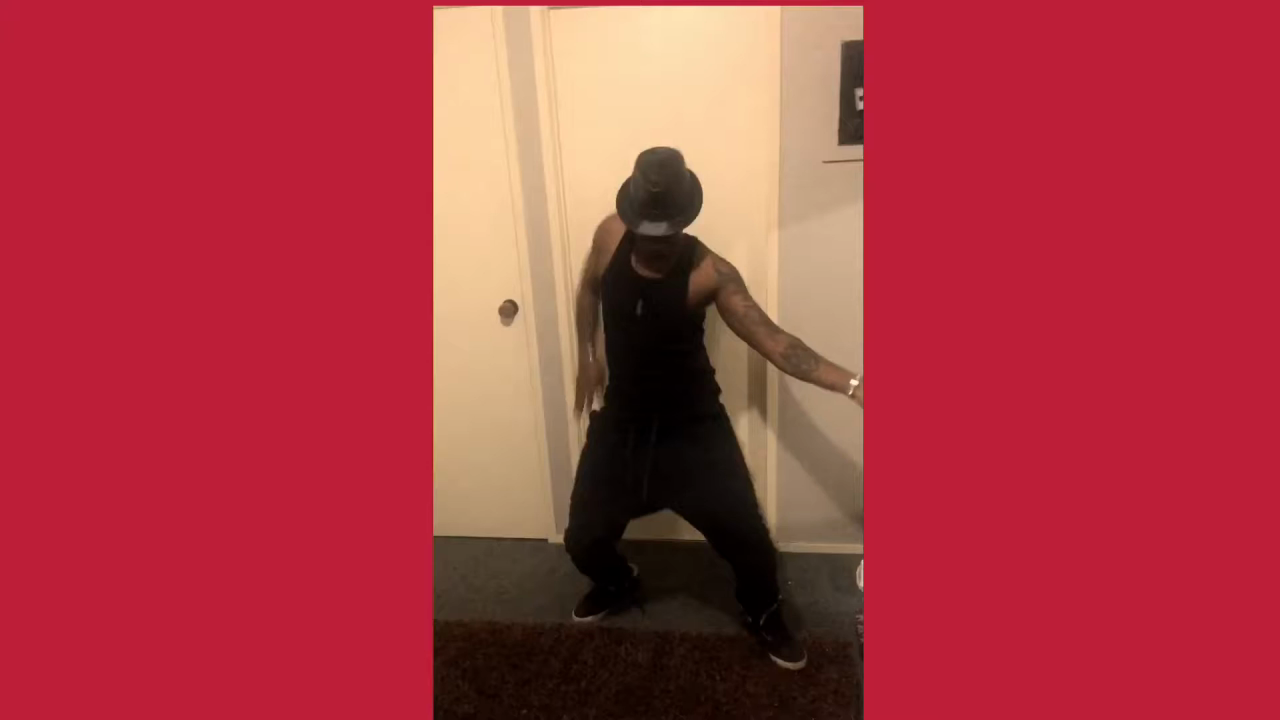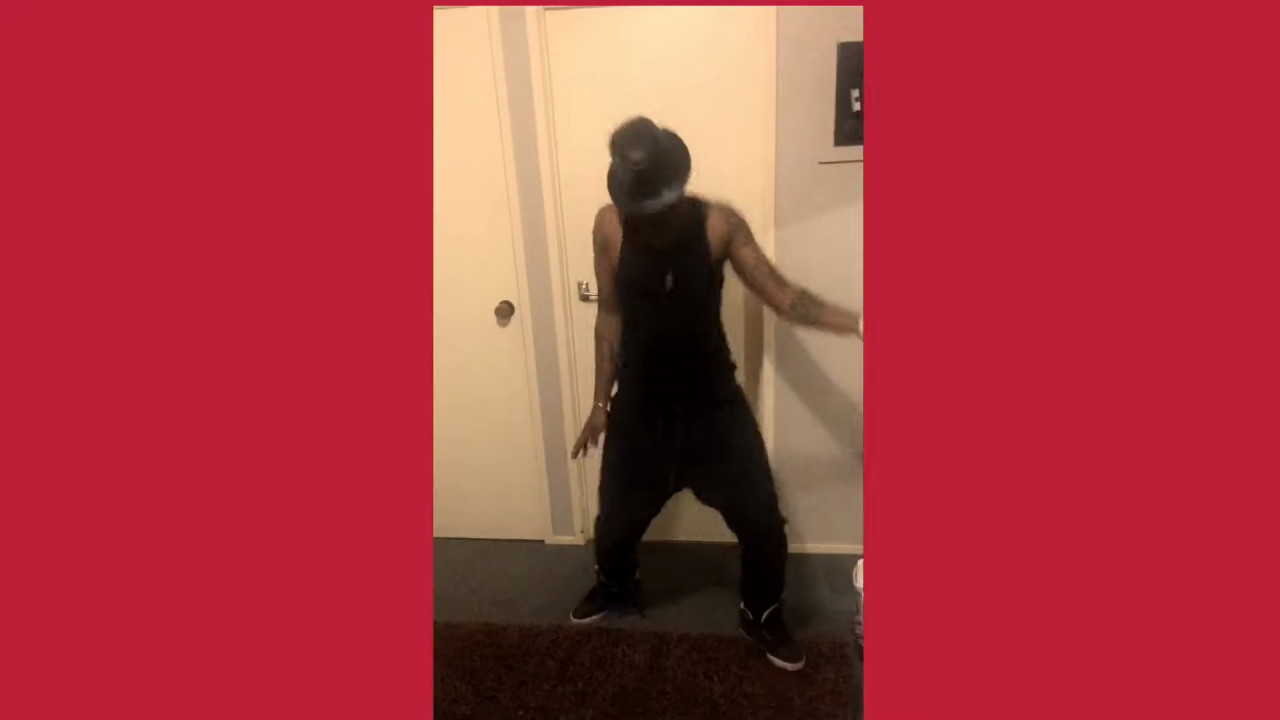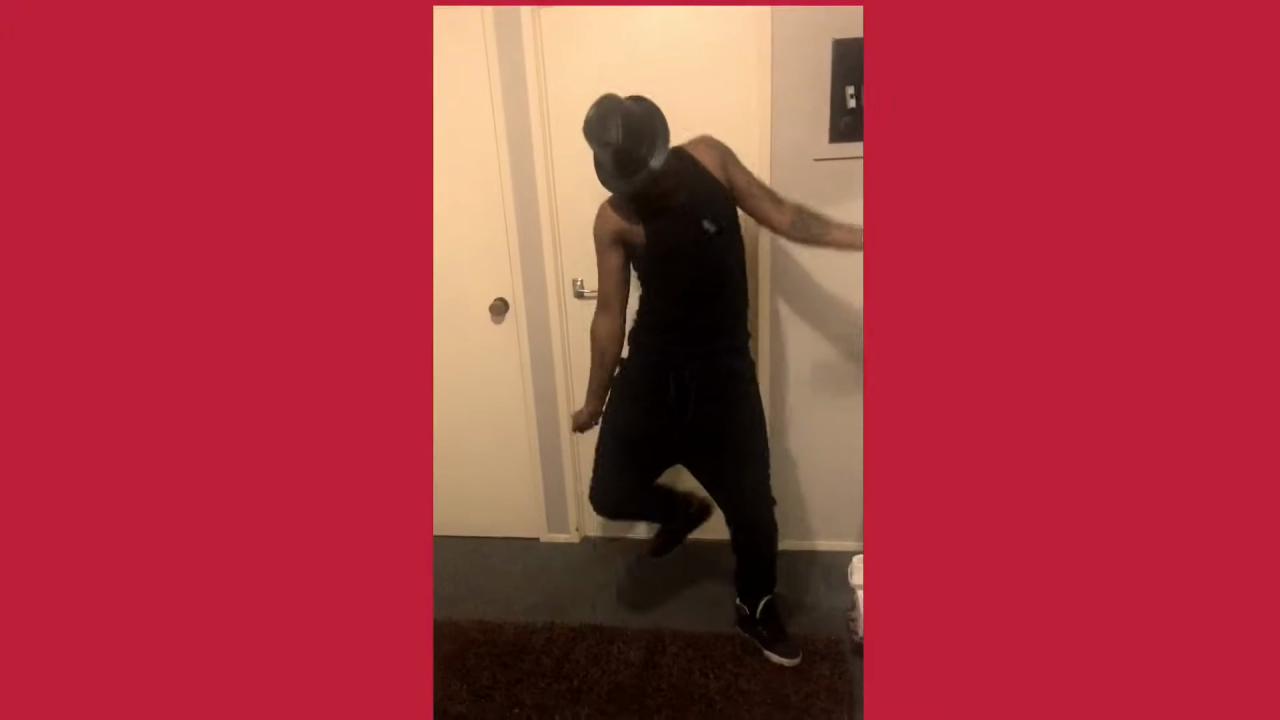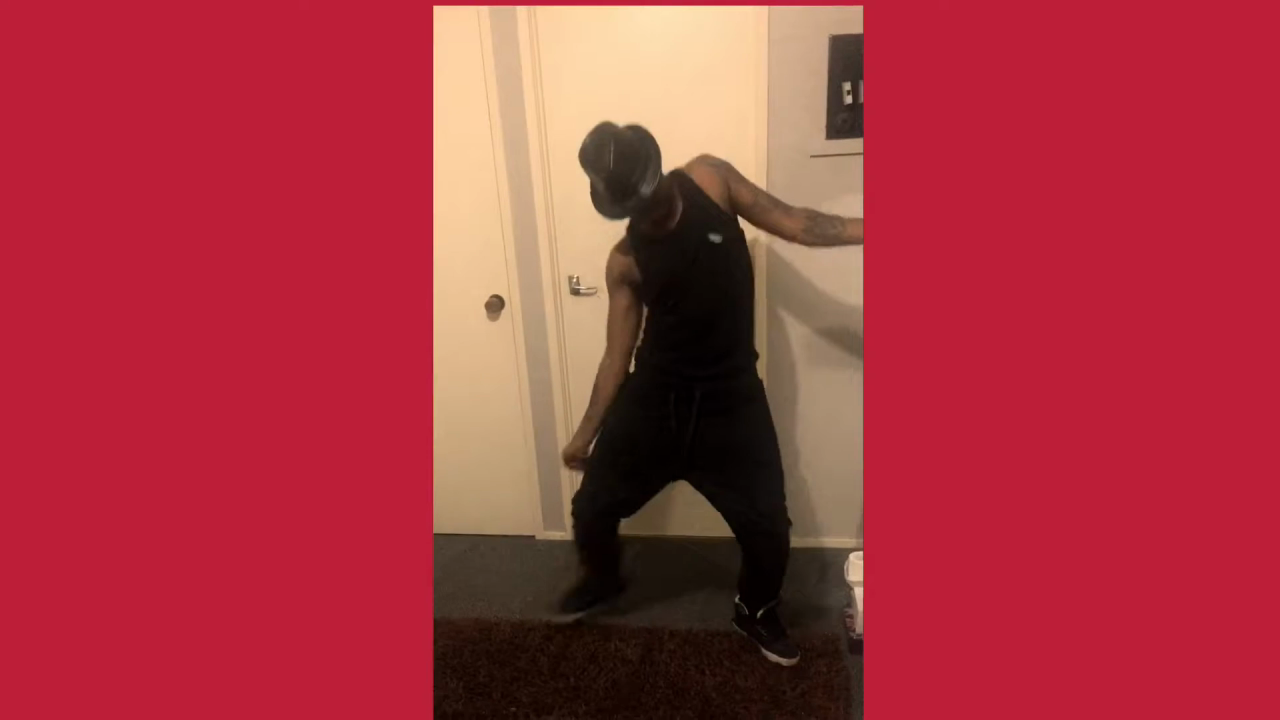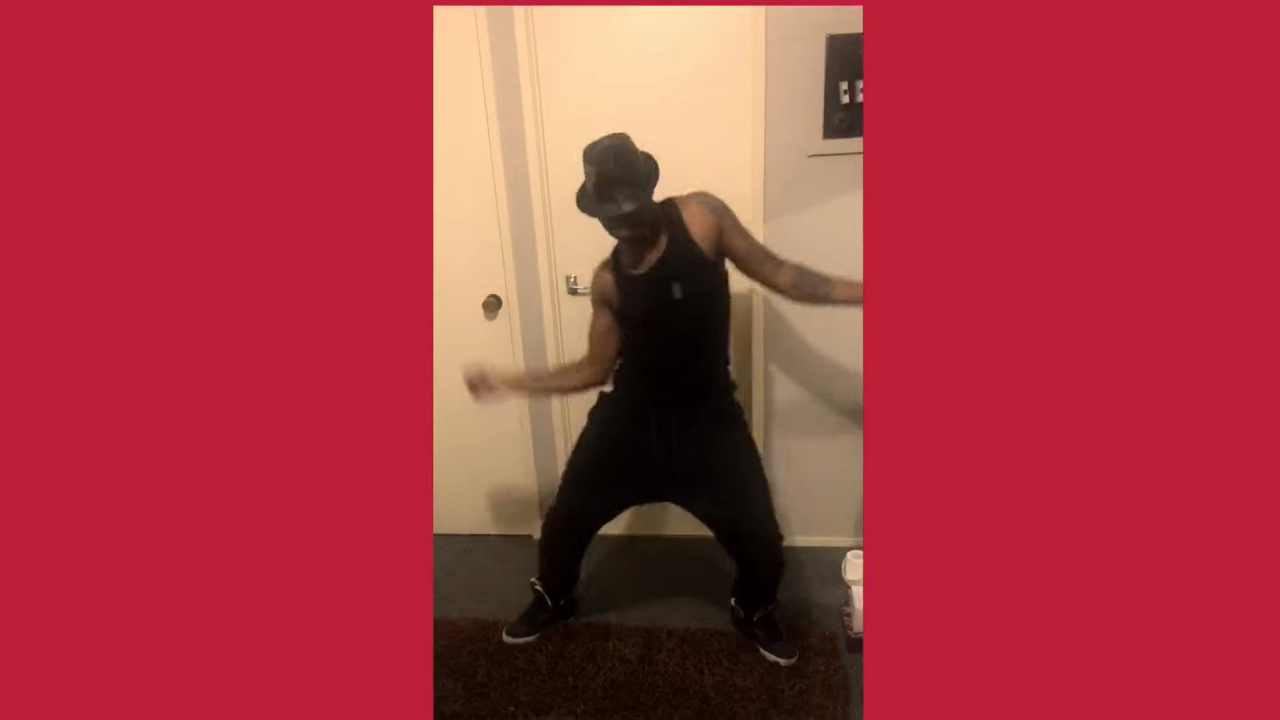
dt=0.2s
person 1, frame 1
left shoulder: (709, 272)
right shoulder: (610, 234)
left elbow: (774, 342)
left wrist: (853, 384)
right wrist: (587, 356)
left hip: (693, 428)
right hip: (620, 423)
left knee: (749, 540)
right knee: (584, 539)
left ankle: (764, 616)
right ankle: (617, 585)
person 1, frame 2
left shoulder: (718, 224)
right shoulder: (610, 225)
left elbow: (783, 297)
right elbow: (612, 313)
left wrist: (860, 324)
right wrist: (601, 401)
left hip: (714, 407)
right hip: (640, 409)
left knee: (761, 522)
right knee: (616, 524)
left ankle: (762, 614)
right ankle: (616, 586)
person 1, frame 3
left shoulder: (709, 158)
right shoulder: (615, 220)
left elbow: (782, 217)
right elbow: (609, 312)
left wrist: (865, 238)
right wrist: (594, 399)
left hip: (725, 379)
right hip: (649, 379)
left knee: (752, 509)
right knee: (610, 494)
left ankle: (757, 610)
right ankle: (681, 511)
person 1, frame 4
left shoulder: (707, 177)
right shoulder: (625, 261)
left elbow: (789, 222)
right elbow: (618, 355)
left wrist: (871, 233)
right wrist: (584, 438)
left hip: (732, 400)
right hip: (654, 399)
left knee: (766, 527)
right knee: (592, 507)
left ankle: (756, 612)
right ankle: (602, 578)
person 1, frame 5
left shoulder: (702, 216)
right shoulder: (608, 277)
left elbow: (777, 274)
right elbow: (597, 368)
left wrist: (862, 291)
right wrist: (511, 383)
left hip: (709, 419)
right hip: (629, 418)
left knee: (759, 538)
right knee: (566, 520)
left ankle: (754, 612)
right ankle: (552, 600)
